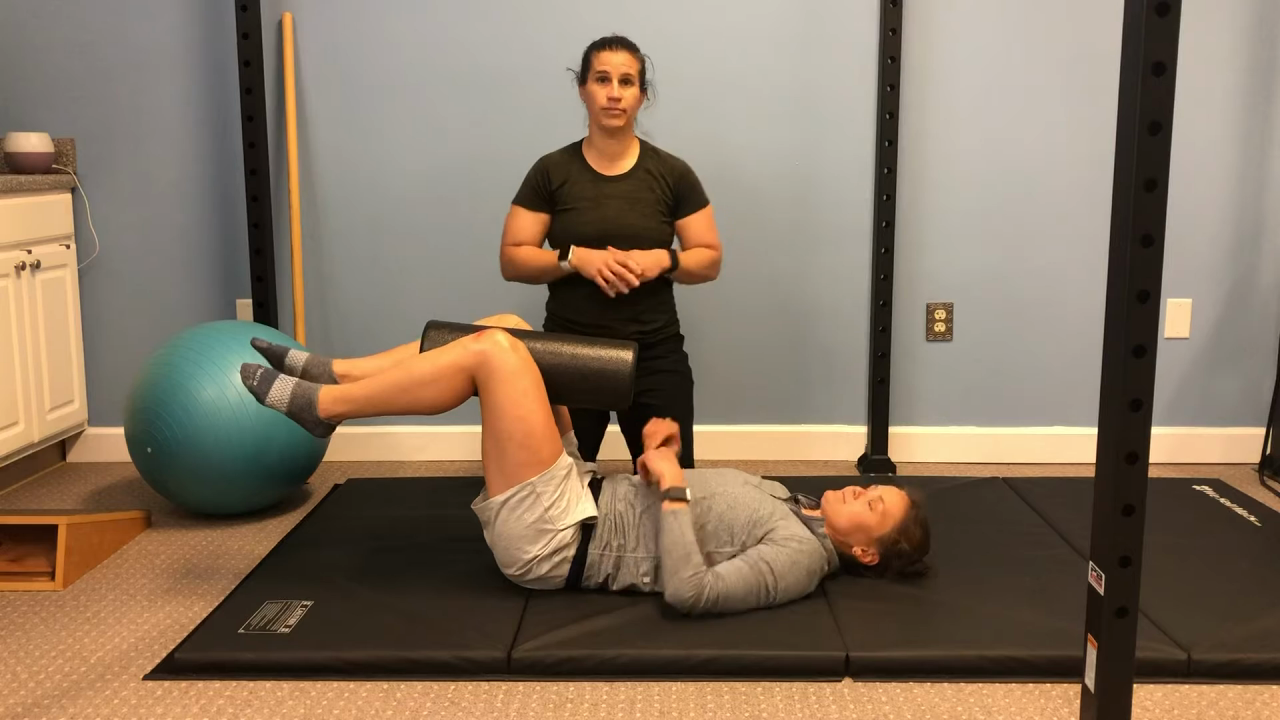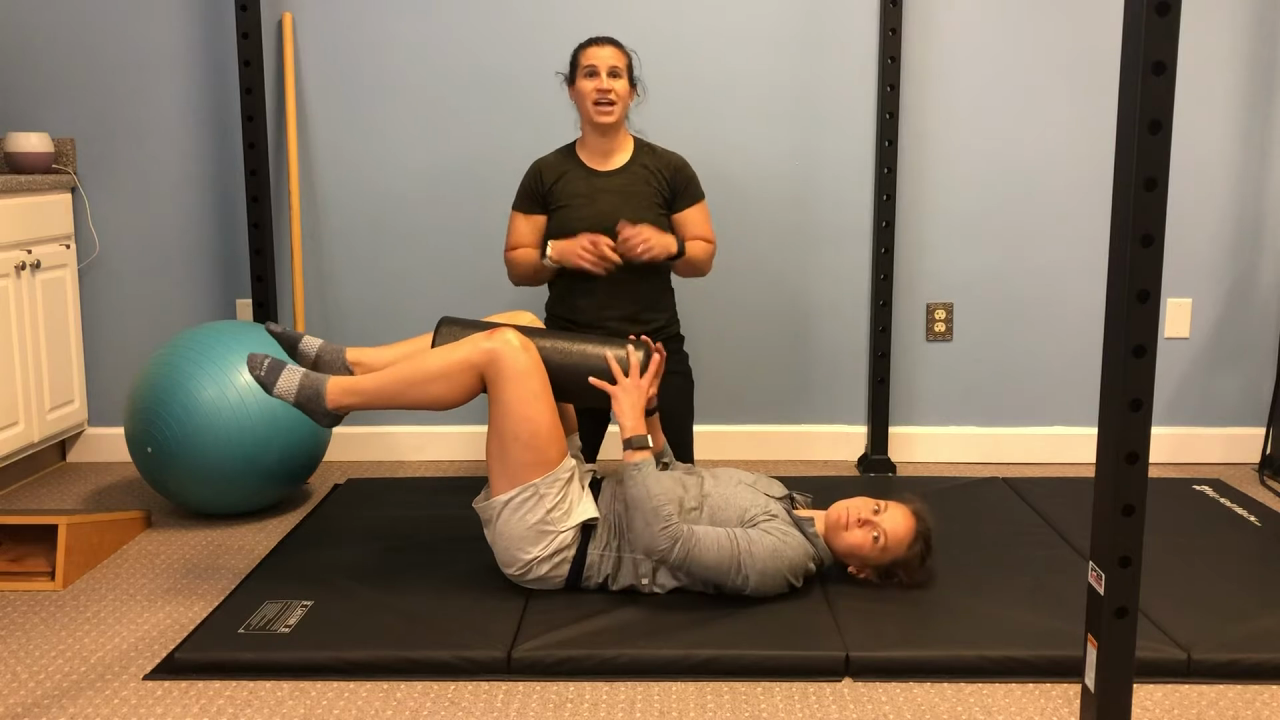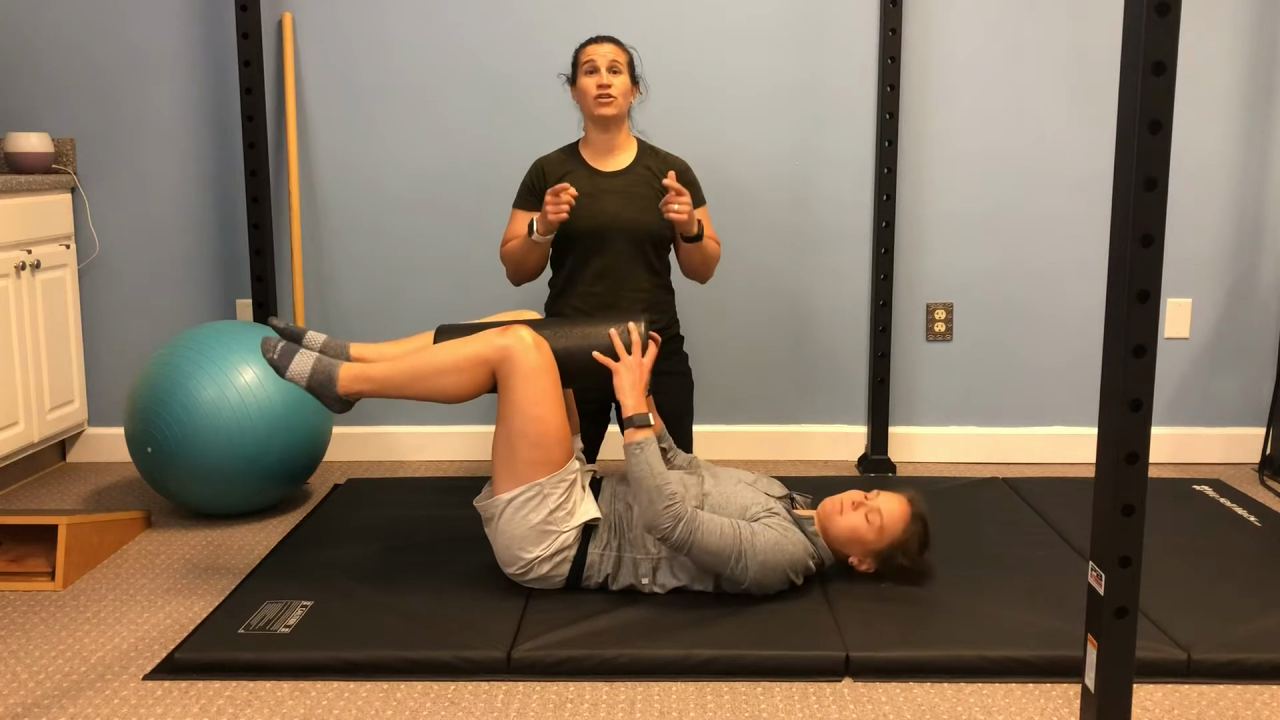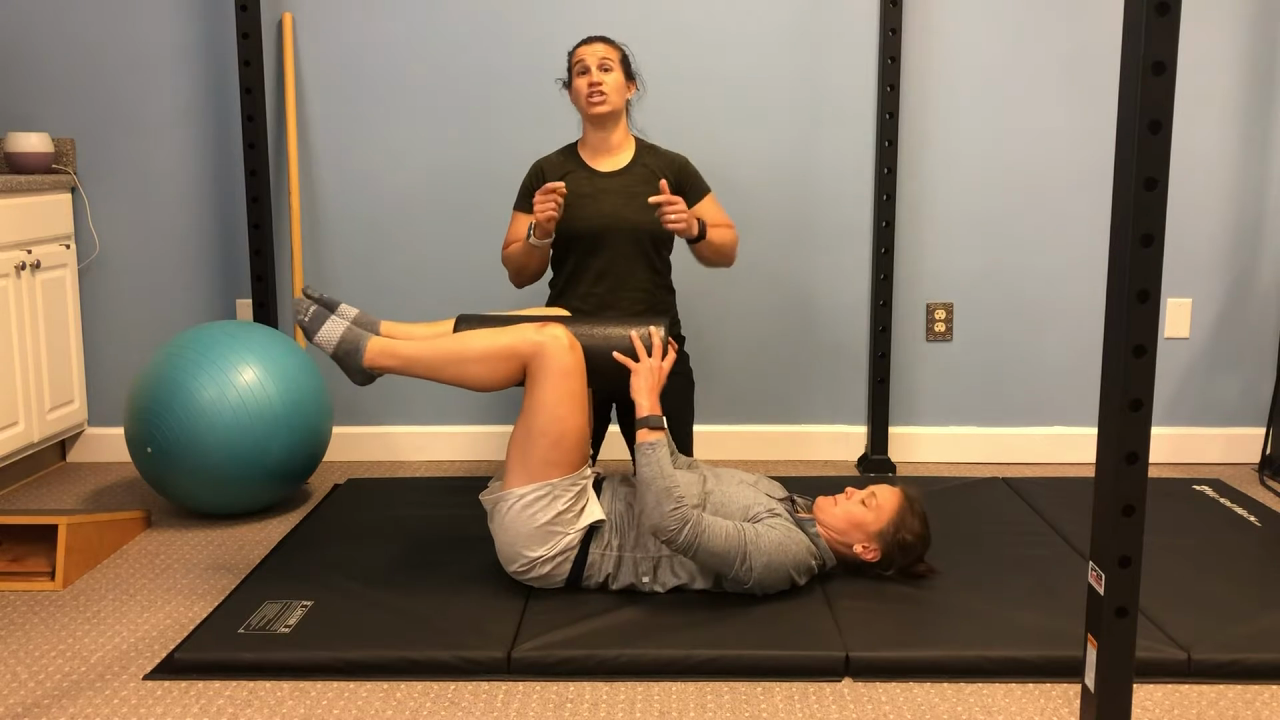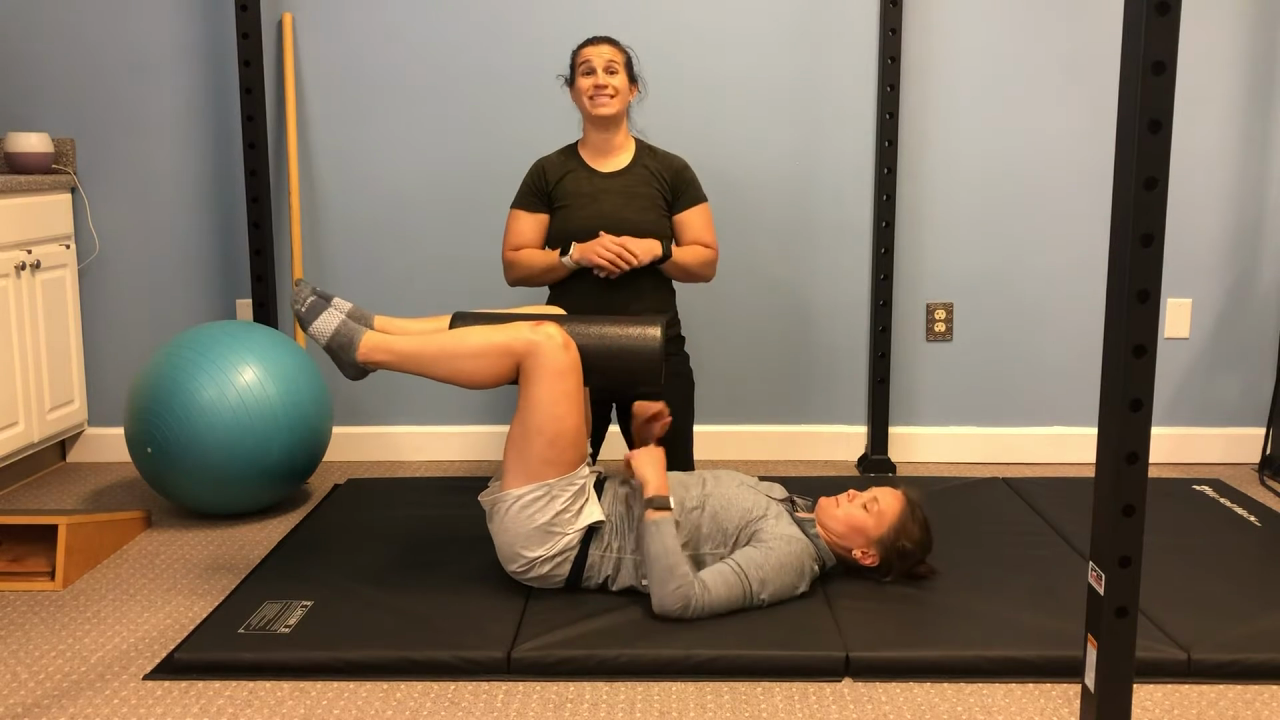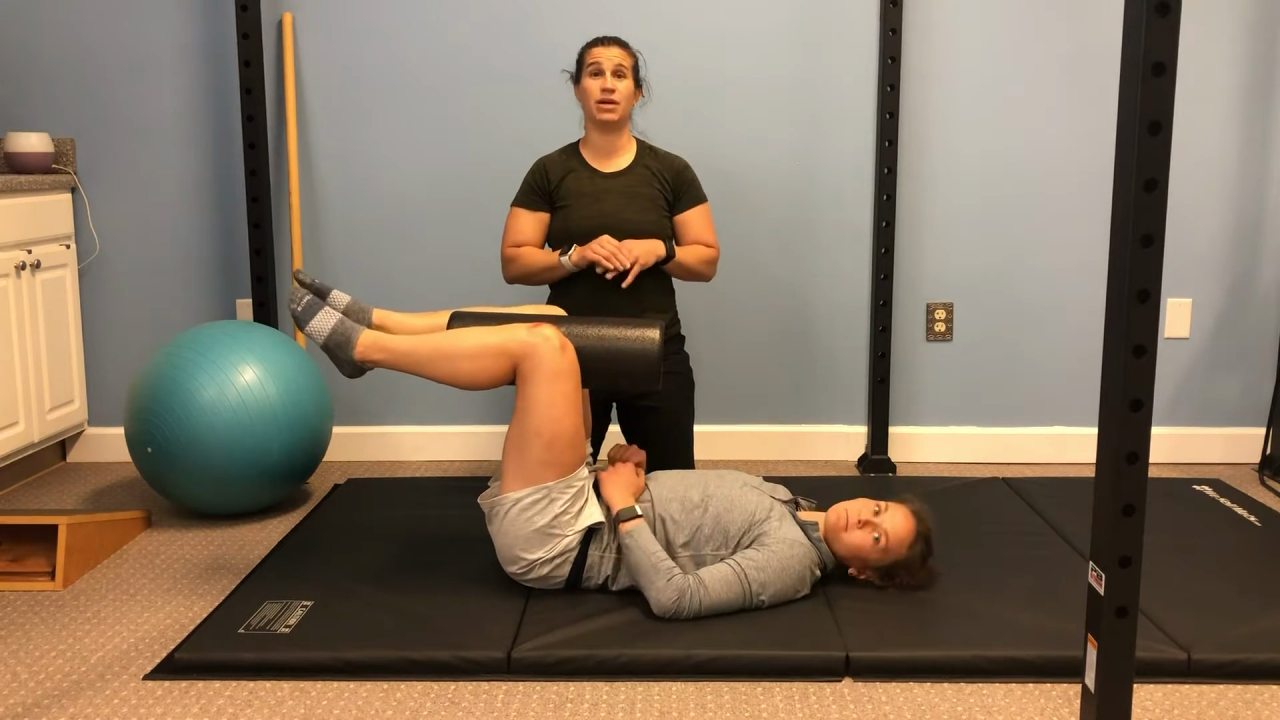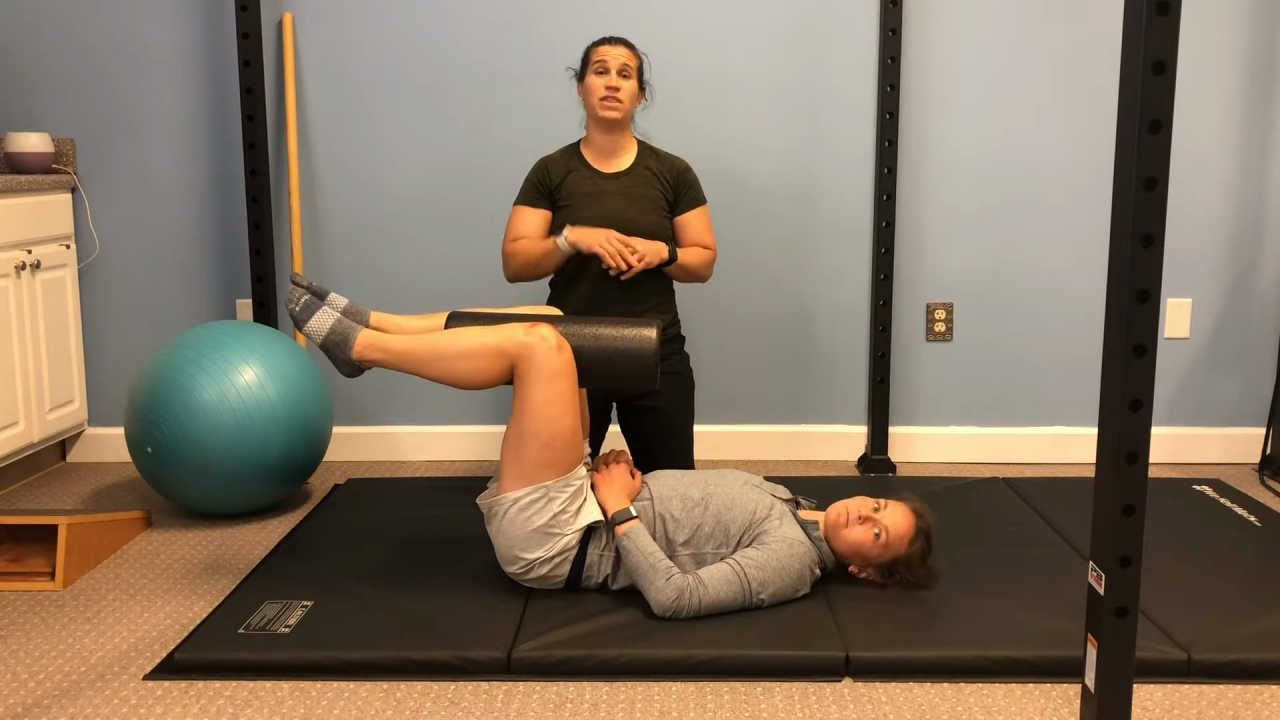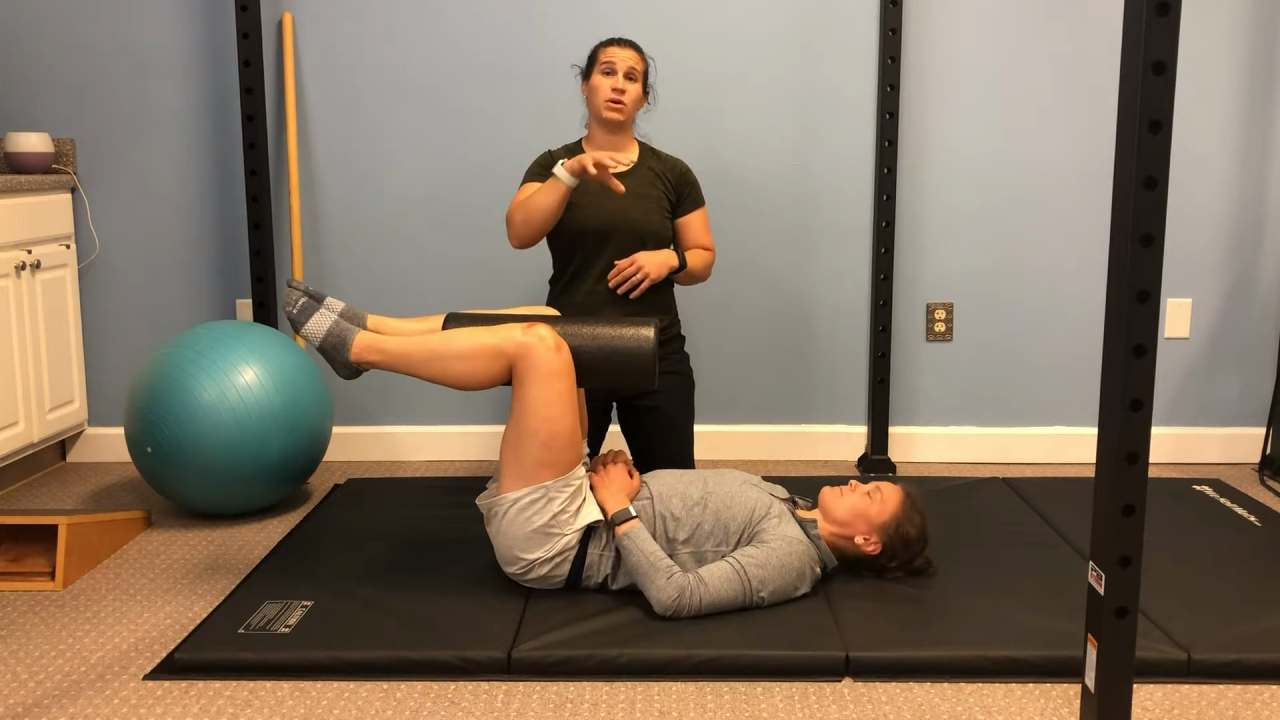
dt=0.5s
person 1, frame 1
left shoulder: (800, 556)
right shoulder: (790, 506)
left elbow: (688, 590)
left wrist: (669, 482)
right wrist: (660, 451)
left hip: (551, 540)
right hip: (588, 498)
left knee: (493, 350)
right knee: (506, 330)
left ankle: (320, 407)
right ankle: (328, 373)
person 1, frame 2
left shoulder: (782, 557)
right shoulder: (789, 503)
left elbow: (662, 538)
left wrist: (629, 425)
right wrist: (648, 409)
left hip: (549, 541)
right hip: (583, 499)
left knee: (503, 350)
right knee: (519, 324)
left ankle: (326, 396)
right ankle: (342, 362)
person 1, frame 3
left shoulder: (782, 555)
right shoulder: (791, 506)
left elbow: (666, 518)
left wrist: (630, 406)
right wrist: (644, 400)
left hip: (549, 540)
right hip: (586, 497)
left knee: (517, 347)
right knee: (525, 326)
left ankle: (341, 382)
right ankle: (345, 355)
person 1, frame 4
left shoulder: (785, 555)
right shoulder: (788, 508)
left elbow: (670, 522)
right elbow: (682, 480)
left wrist: (645, 407)
right wrist: (654, 398)
left hip: (550, 540)
right hip: (588, 504)
left knee: (553, 344)
right knee: (555, 322)
left ankle: (364, 353)
right ankle: (371, 332)
person 1, frame 5
left shoulder: (789, 557)
right shoulder: (786, 507)
left elbow: (676, 597)
left wrist: (654, 489)
right wrist: (647, 440)
left hip: (551, 540)
right hip: (586, 502)
left knee: (545, 343)
right knee: (549, 323)
left ankle: (364, 349)
right ankle: (368, 327)
person 1, frame 6
left shoulder: (792, 562)
right shoulder: (786, 504)
left elbow: (673, 596)
left wrist: (624, 507)
right wrist: (634, 473)
left hip: (552, 540)
right hip: (589, 504)
left knee: (541, 345)
right knee: (549, 320)
left ankle: (358, 346)
right ankle: (364, 319)
person 1, frame 7
left shoulder: (792, 561)
right shoulder: (784, 502)
left elbow: (674, 595)
left wrist: (619, 510)
right wrist: (624, 478)
left hip: (552, 540)
right hip: (591, 503)
left knee: (538, 344)
right knee: (544, 321)
left ankle: (358, 346)
right ankle: (363, 322)
person 1, frame 8
left shoulder: (792, 558)
right shoulder: (784, 505)
left elbow: (675, 596)
left wrist: (620, 511)
right wrist: (625, 482)
left hip: (551, 540)
right hip: (583, 510)
left knee: (536, 344)
right knee: (543, 320)
left ankle: (356, 348)
right ankle: (363, 326)
person 2, frame 1
left shoulder: (672, 173)
right shoulder: (551, 172)
left elbow: (708, 258)
right elbow: (512, 260)
left wrist: (663, 260)
right wrist: (575, 258)
left hip: (656, 356)
person 2, frame 2
left shoulder: (668, 169)
right shoulder: (546, 173)
left elbow: (703, 261)
right elbow: (517, 269)
left wrist: (670, 245)
right wrist: (557, 253)
person 2, frame 3
left shoulder: (669, 170)
right shoulder: (548, 171)
left elbow: (703, 271)
right elbow: (516, 272)
left wrist: (689, 227)
right wrist: (544, 228)
left hip: (656, 355)
person 2, frame 4
left shoulder: (671, 168)
right shoulder: (548, 173)
left elbow: (726, 248)
right elbow: (517, 273)
left wrist: (692, 228)
right wrist: (540, 230)
person 2, frame 5
left shoulder: (671, 170)
right shoulder: (547, 173)
left elbow: (705, 263)
right elbow: (515, 267)
left wrist: (654, 251)
right wrist: (577, 254)
person 2, frame 6
left shoulder: (671, 171)
right shoulder: (548, 172)
left elbow: (707, 260)
right elbow: (513, 263)
left wrist: (658, 251)
right wrist: (576, 256)
left hip: (656, 356)
person 2, frame 7
left shoulder: (672, 172)
right shoulder: (551, 171)
left elbow: (704, 261)
right elbow: (514, 263)
left wrist: (661, 252)
right wrist: (572, 239)
left hip: (657, 356)
person 2, frame 8
left shoulder: (672, 173)
right shoulder: (554, 165)
left elbow: (703, 258)
right elbow: (519, 233)
left wrist: (670, 260)
right wrist: (573, 171)
left hip: (657, 356)
